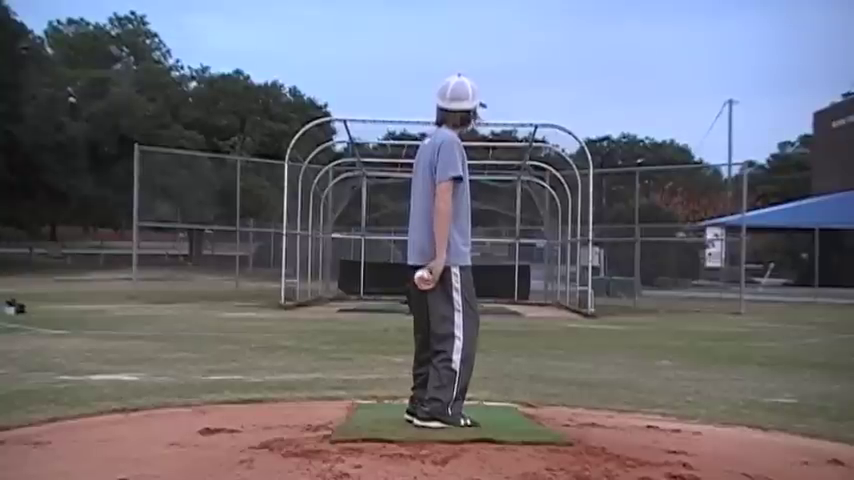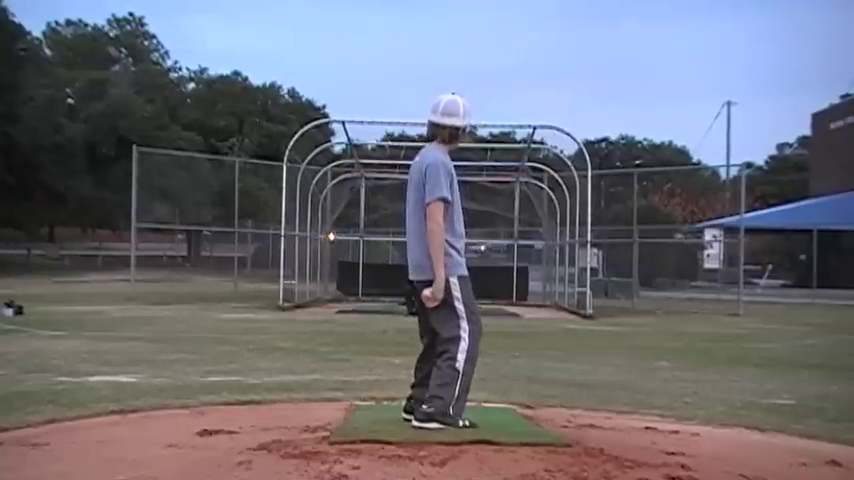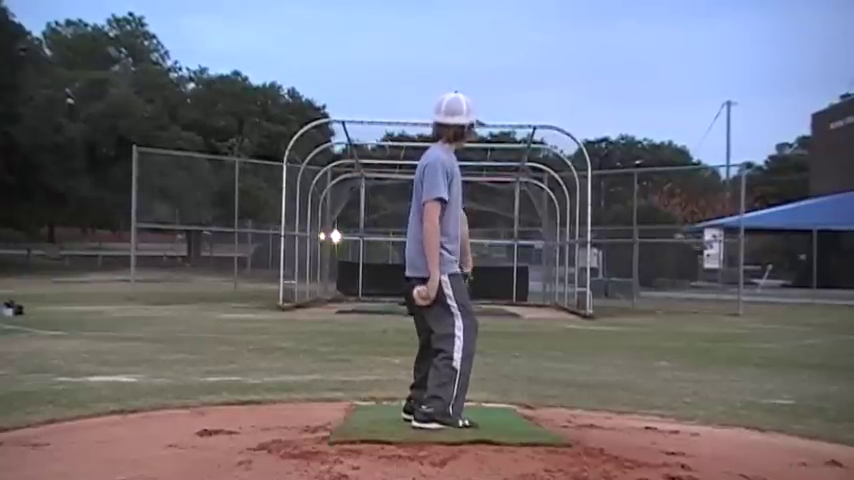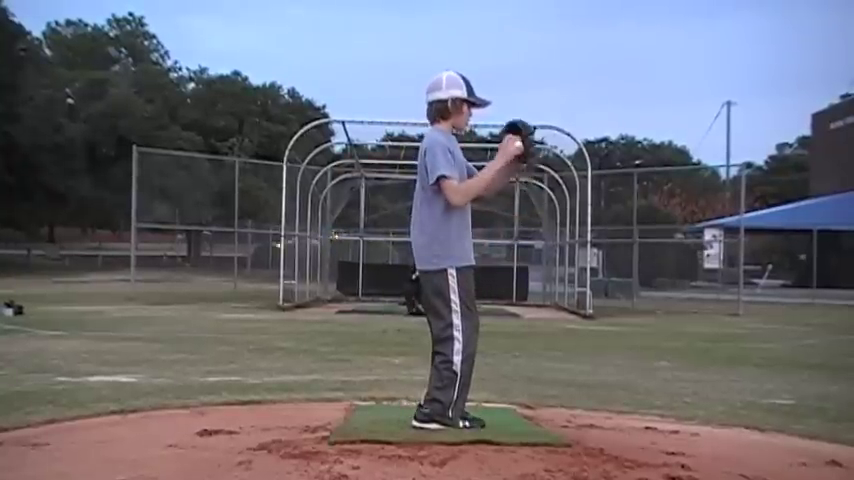
dt=1s
person 1, frame 1
left shoulder: (428, 143)
right shoulder: (449, 143)
right elbow: (443, 200)
right wrist: (442, 256)
left hip: (421, 255)
right hip: (447, 256)
left knee: (431, 333)
right knee: (459, 330)
left ankle: (421, 403)
right ankle: (440, 408)
person 1, frame 2
left shoulder: (423, 159)
right shoulder: (437, 162)
right elbow: (435, 221)
right wrist: (441, 276)
left hip: (423, 268)
right hip: (444, 267)
left knee: (438, 337)
right knee: (463, 334)
left ankle: (419, 402)
right ankle: (438, 409)
person 1, frame 3
left shoulder: (447, 161)
right shoulder: (438, 162)
left elbow: (457, 215)
right elbow: (430, 222)
left wrist: (467, 259)
right wrist: (435, 274)
left hip: (435, 266)
right hip: (437, 266)
left knee: (436, 335)
right knee: (460, 331)
left ankle: (419, 403)
right ankle: (438, 410)
person 1, frame 4
left shoulder: (448, 144)
right shoulder: (436, 143)
left elbow: (484, 188)
right elbow: (457, 195)
left wrist: (512, 161)
right wrist: (499, 159)
left hip: (446, 255)
right hip: (445, 257)
left knee: (453, 333)
right knee: (459, 332)
left ankle: (441, 407)
right ankle: (438, 410)
